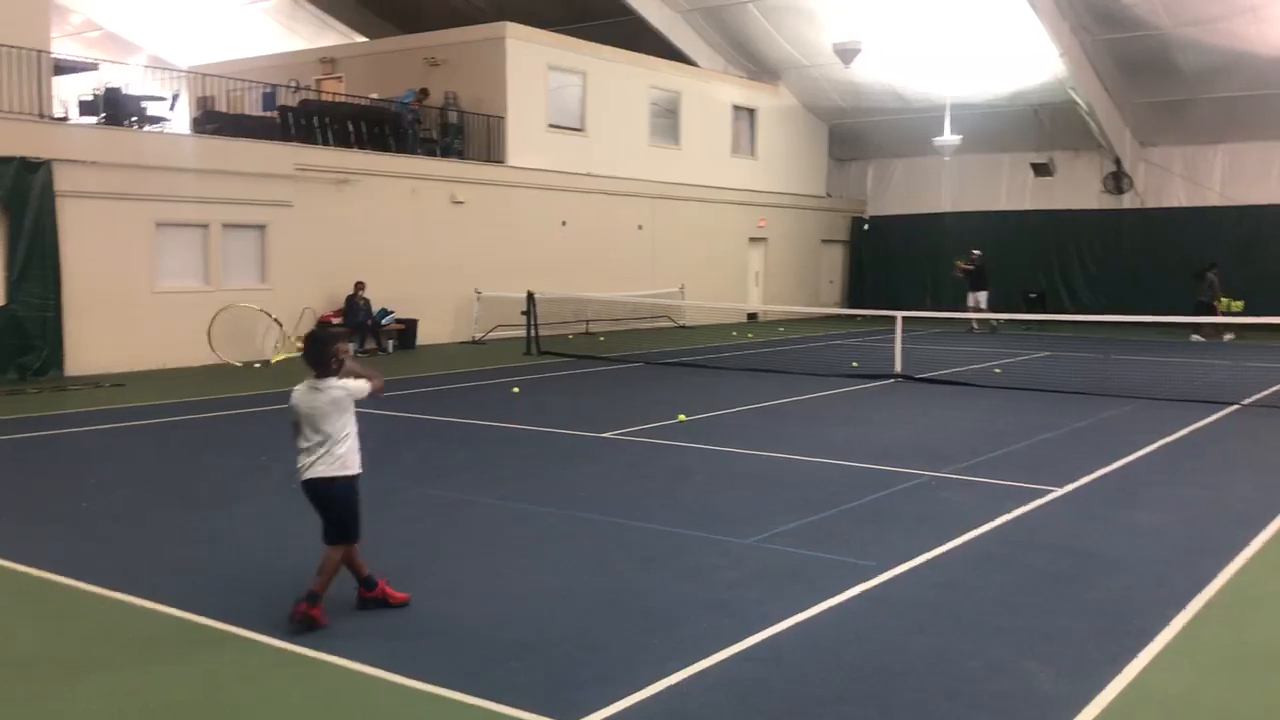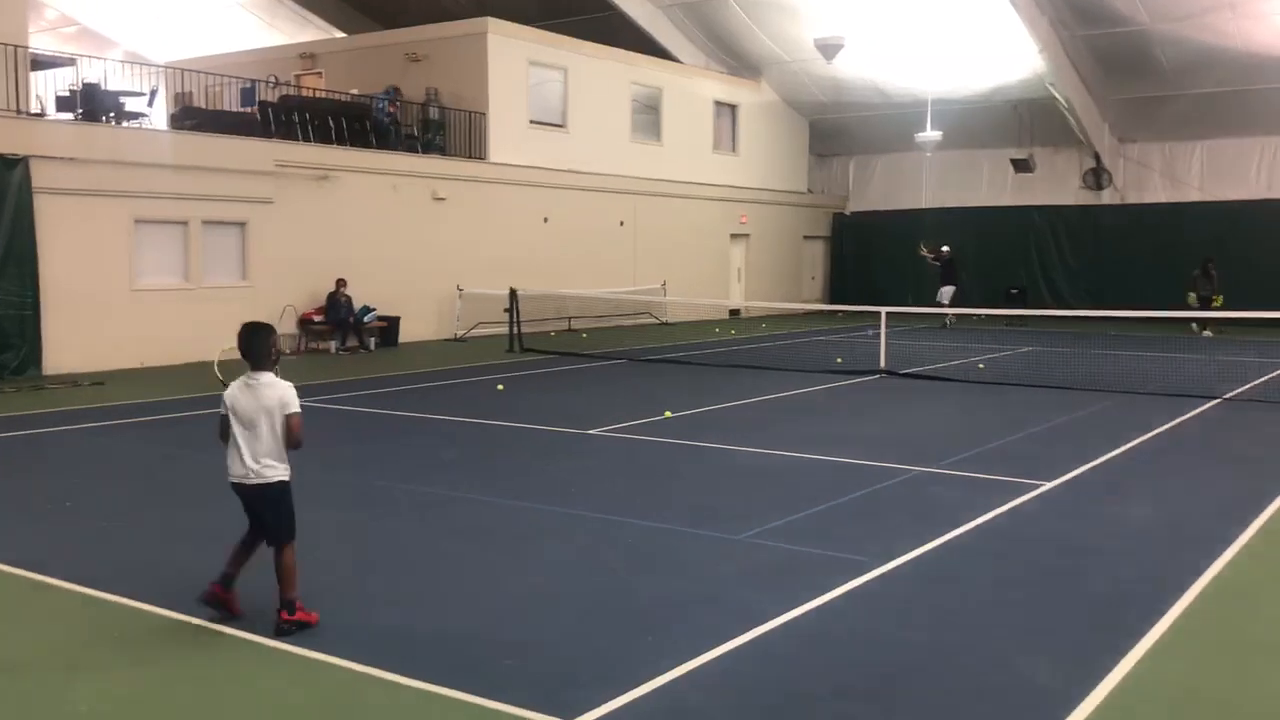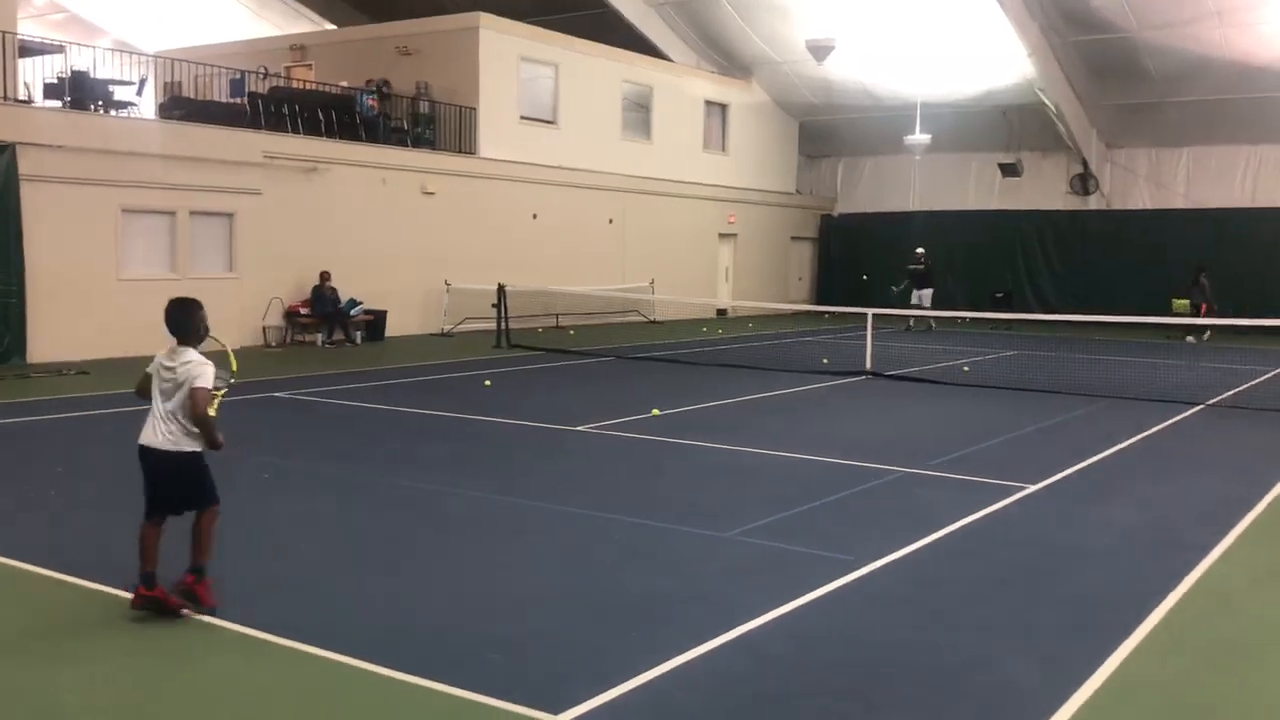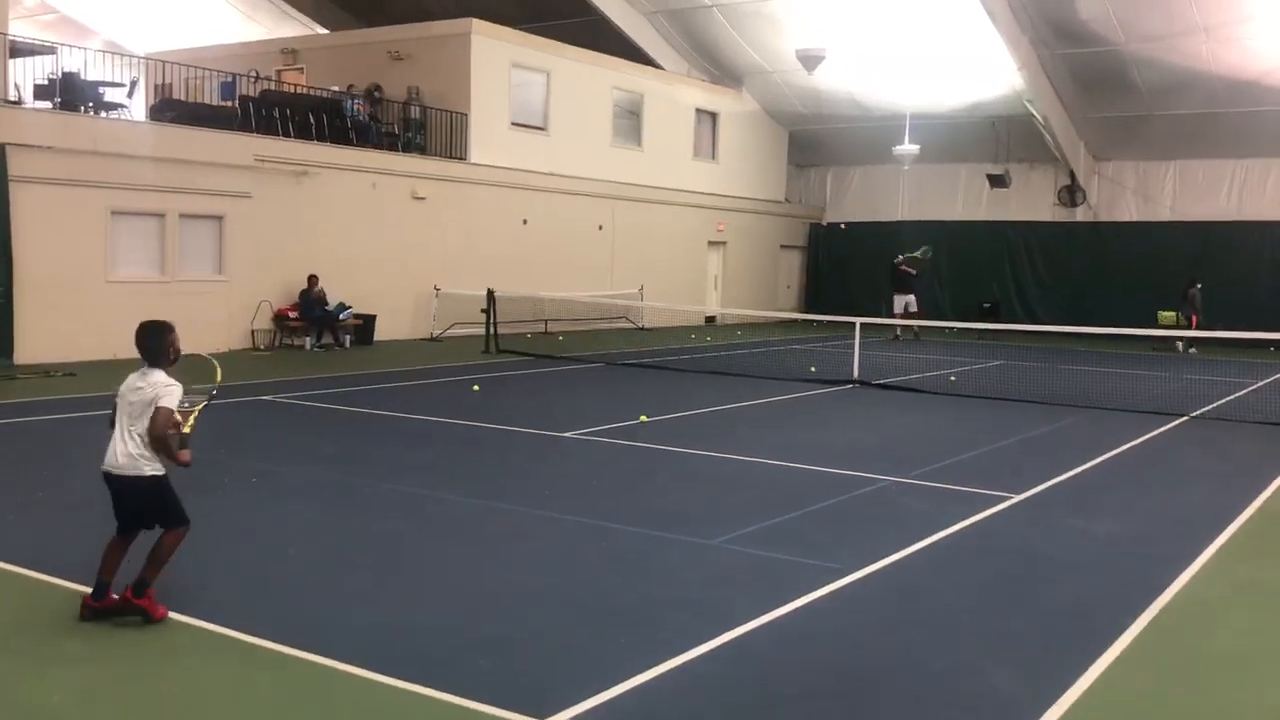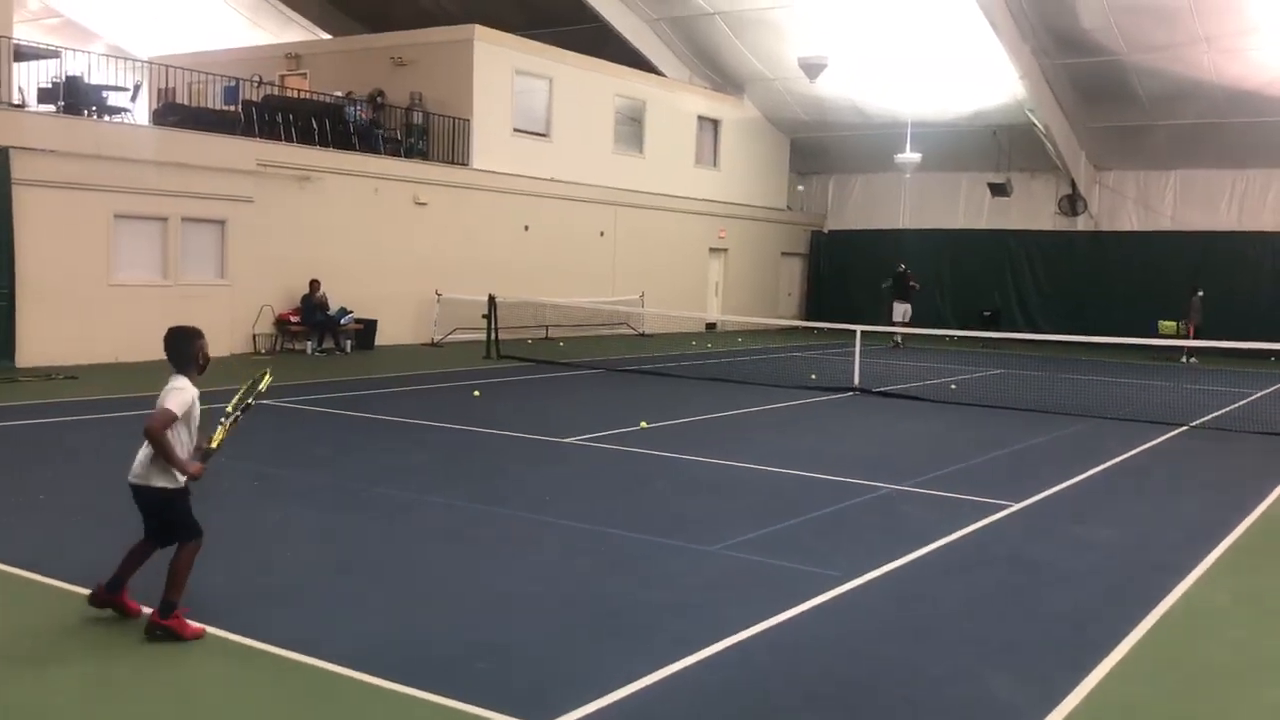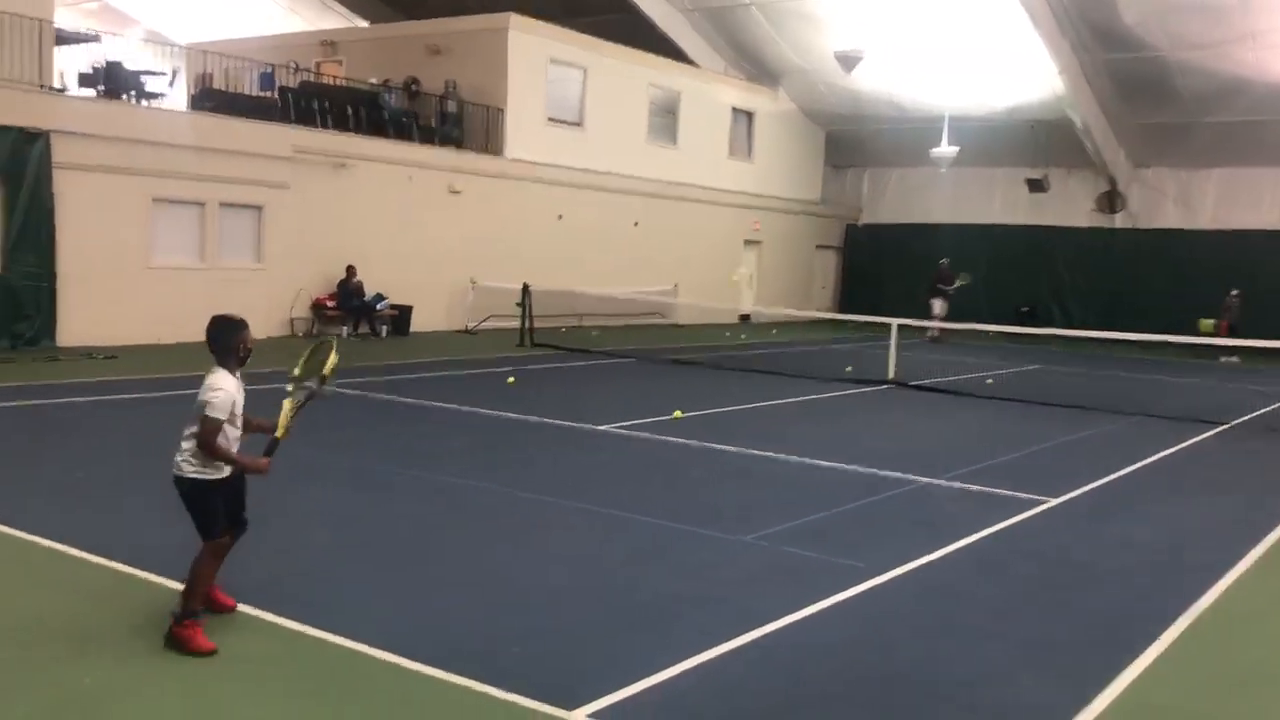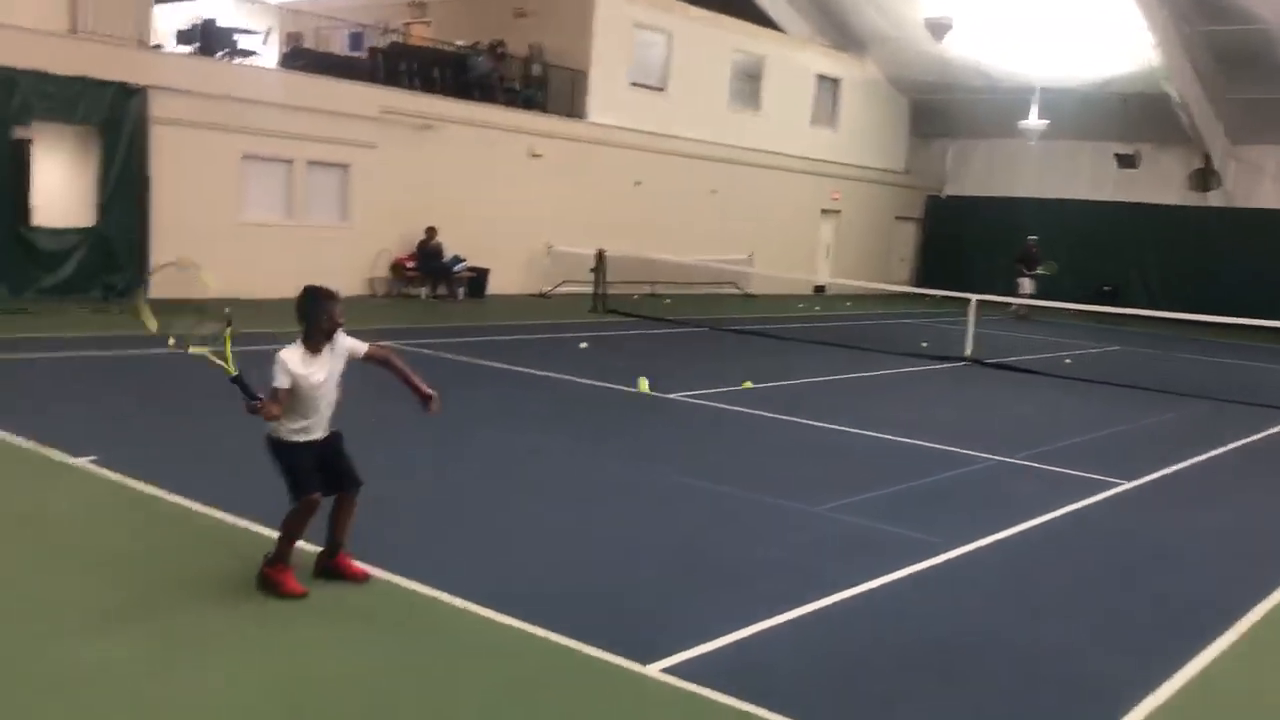
dt=0.4s
person 1, frame 1
left shoulder: (298, 395)
right shoulder: (345, 389)
right elbow: (377, 384)
right wrist: (354, 369)
left hip: (310, 477)
right hip: (337, 477)
left knee: (342, 536)
right knee: (341, 541)
left ankle: (371, 588)
right ankle: (308, 604)
person 1, frame 2
left shoulder: (232, 391)
right shoulder: (284, 390)
left elbow: (224, 435)
right elbow: (295, 438)
right wrist: (280, 442)
left hip: (240, 477)
right hip: (271, 477)
left knee: (257, 532)
right knee: (284, 541)
left ankle: (223, 588)
right ankle: (290, 612)
person 1, frame 3
left shoulder: (163, 357)
right shoulder: (202, 366)
left elbow: (143, 391)
right elbow: (199, 410)
right wrist: (213, 437)
left hip: (150, 447)
right hip: (182, 451)
left knee: (154, 515)
right knee: (208, 506)
left ankle: (147, 588)
right ankle: (195, 579)
person 1, frame 4
left shoulder: (131, 381)
right shoulder: (169, 387)
right elbow: (158, 433)
right wrist: (178, 456)
left hip: (114, 468)
right hip: (143, 472)
left knee: (127, 530)
right knee: (177, 525)
left ankle: (99, 598)
right ankle: (139, 593)
person 1, frame 5
left shoulder: (176, 387)
right shoulder: (184, 392)
right elbow: (152, 428)
left wrist: (195, 447)
right wrist: (183, 466)
left hip: (148, 478)
right hip: (160, 482)
left knee: (155, 537)
right knee: (191, 540)
left ankle: (112, 591)
right ankle: (166, 617)
person 1, frame 6
left shoulder: (228, 379)
right shoulder: (221, 389)
right elbow: (207, 442)
left wrist: (268, 426)
right wrist: (247, 465)
left hip: (218, 471)
right hip: (198, 474)
left knee: (232, 530)
right knee: (217, 539)
left ankle: (203, 589)
right ankle: (184, 622)
person 1, frame 7
left shoulder: (340, 344)
right shoulder: (287, 359)
left elbow: (385, 357)
right elbow: (277, 408)
left wrist: (419, 388)
right wrist: (265, 409)
left hip: (323, 435)
right hip: (290, 439)
left knee: (349, 487)
right knee: (310, 498)
left ankle: (332, 557)
right ankle: (275, 567)
